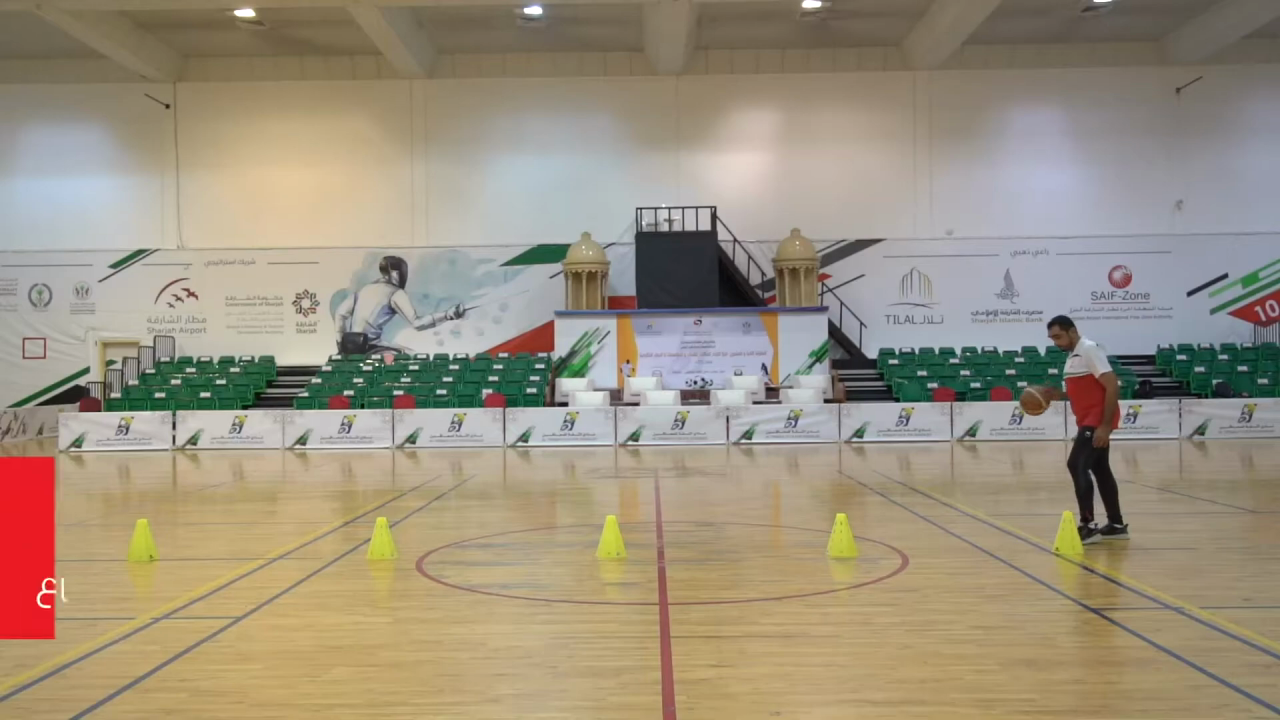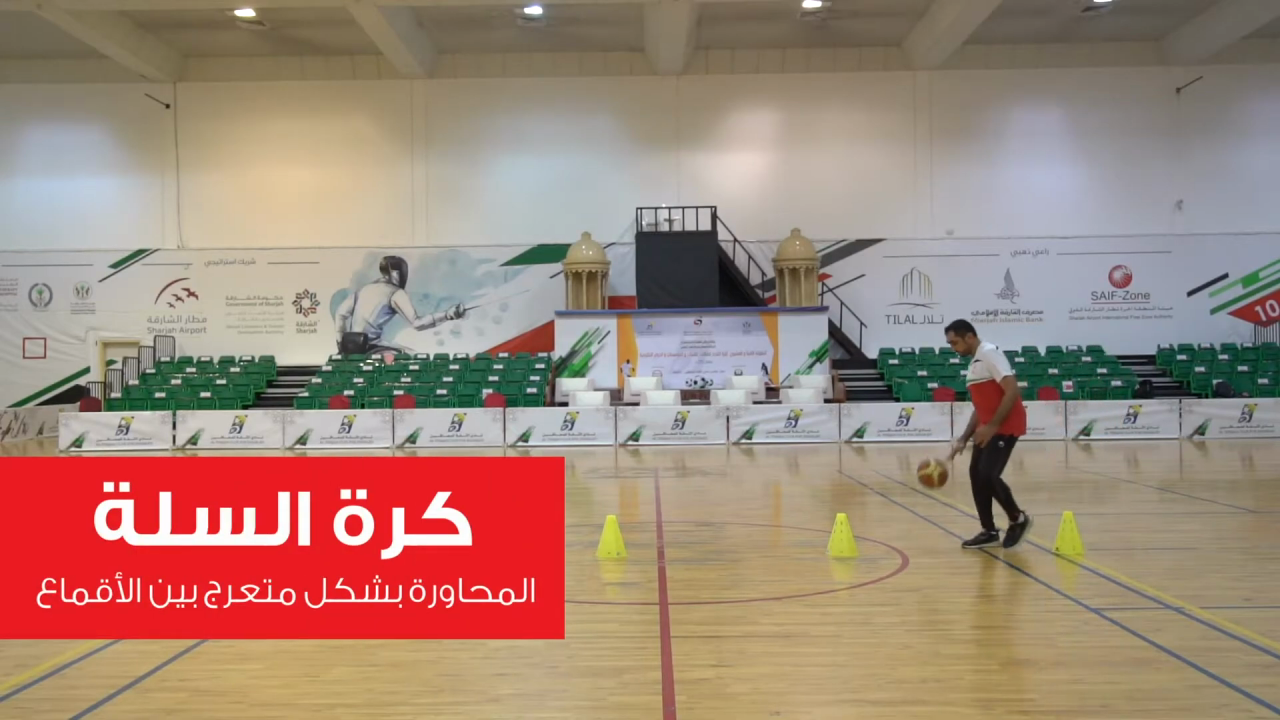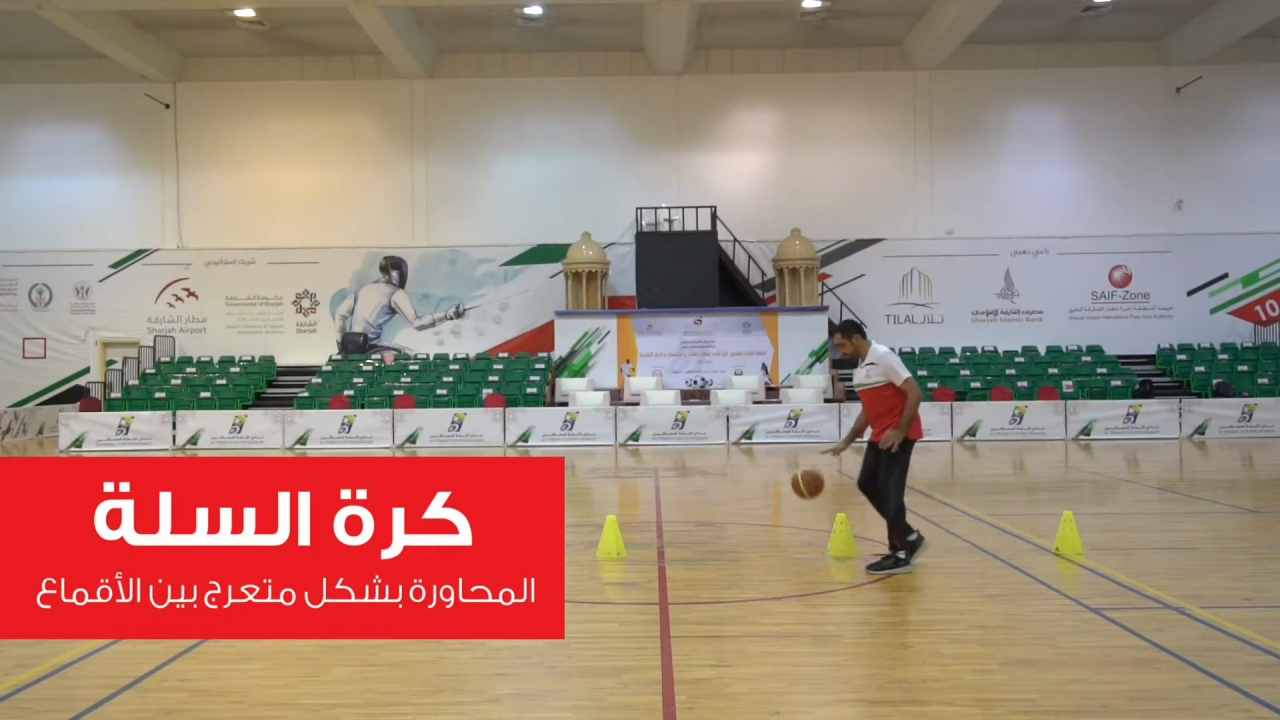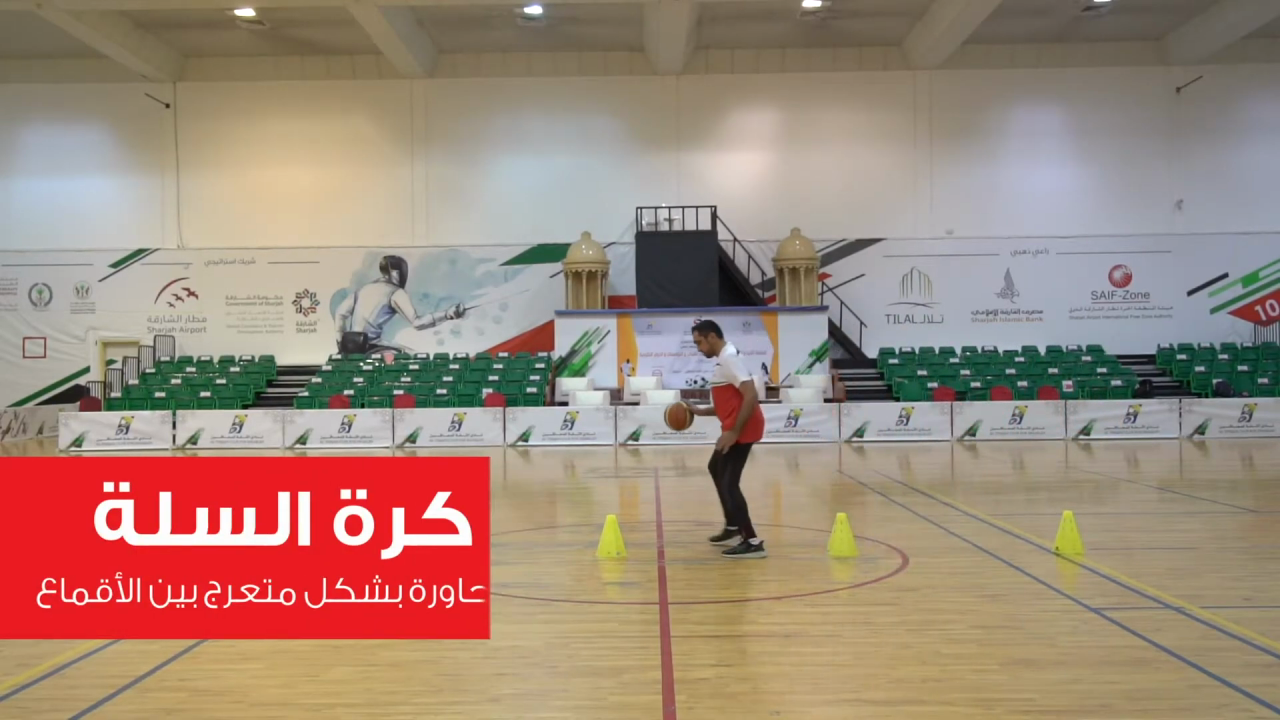
dt=1s
person 1, frame 1
left shoulder: (1089, 350)
right shoulder: (1073, 356)
left elbow: (1112, 387)
left wrist: (1105, 425)
right wrist: (1057, 395)
left hip: (1097, 422)
right hip: (1088, 422)
left knee: (1077, 465)
right knee: (1100, 470)
left ankle: (1088, 525)
right ankle: (1117, 525)
person 1, frame 2
left shoulder: (990, 354)
right shoulder: (975, 362)
left elbow: (1012, 391)
left wrist: (992, 426)
right wrist: (964, 439)
left hip: (1006, 427)
right hip: (989, 427)
left knee: (988, 474)
right knee: (976, 474)
left ankle: (1017, 518)
right ankle: (989, 531)
person 1, frame 3
left shoulder: (884, 357)
right shoulder: (860, 369)
left elbow: (915, 393)
left wrist: (900, 431)
right wrist: (845, 443)
left hip: (899, 434)
right hip: (880, 435)
left knee: (888, 488)
right knee: (867, 483)
left ankle: (899, 554)
right ankle: (909, 537)
person 1, frame 4
left shoulder: (730, 358)
right shoulder: (724, 360)
left elbow: (751, 396)
left wrist: (734, 432)
right wrist: (701, 411)
left hip: (739, 432)
right hip: (735, 430)
left knee: (727, 483)
right knee: (717, 469)
left ankle: (752, 542)
right ankle: (733, 527)
